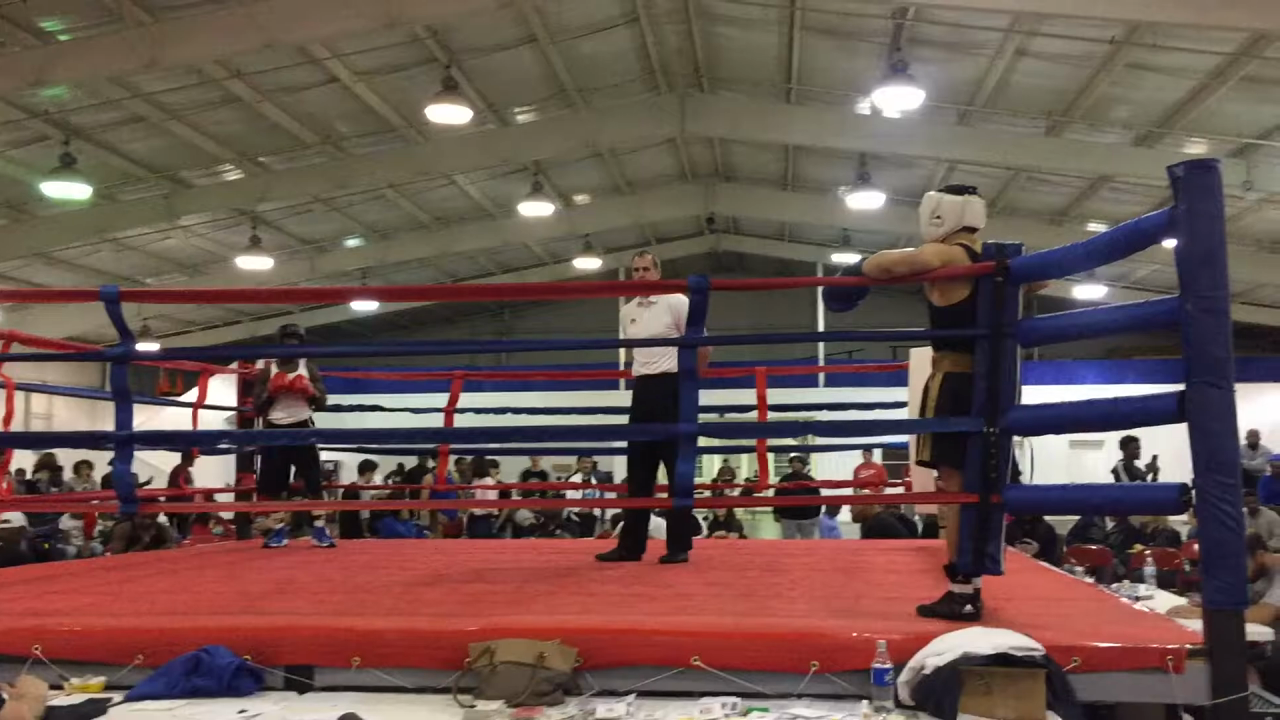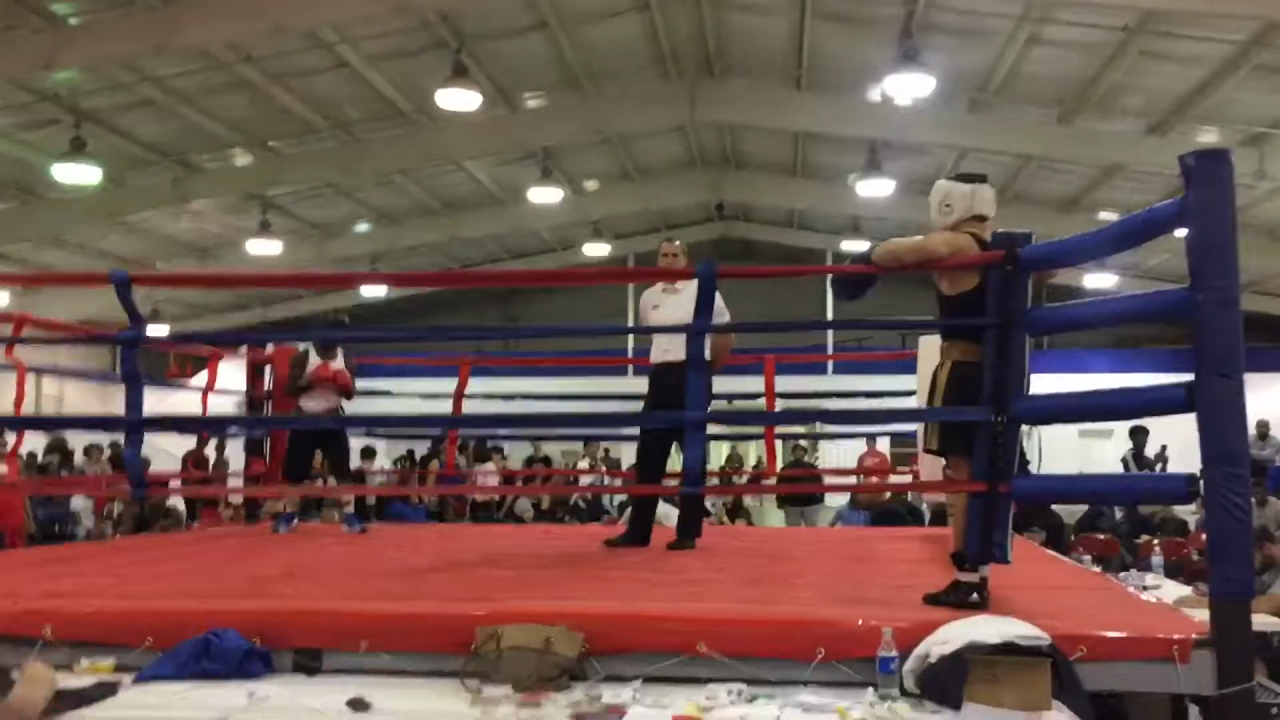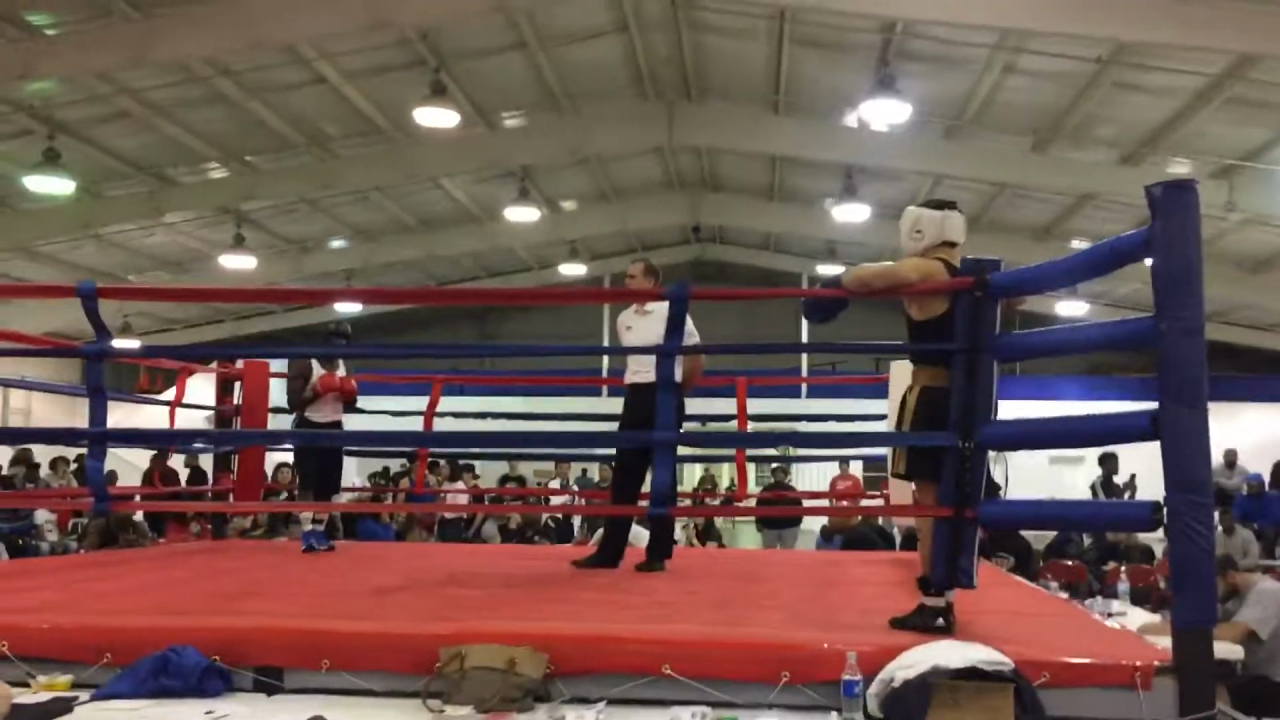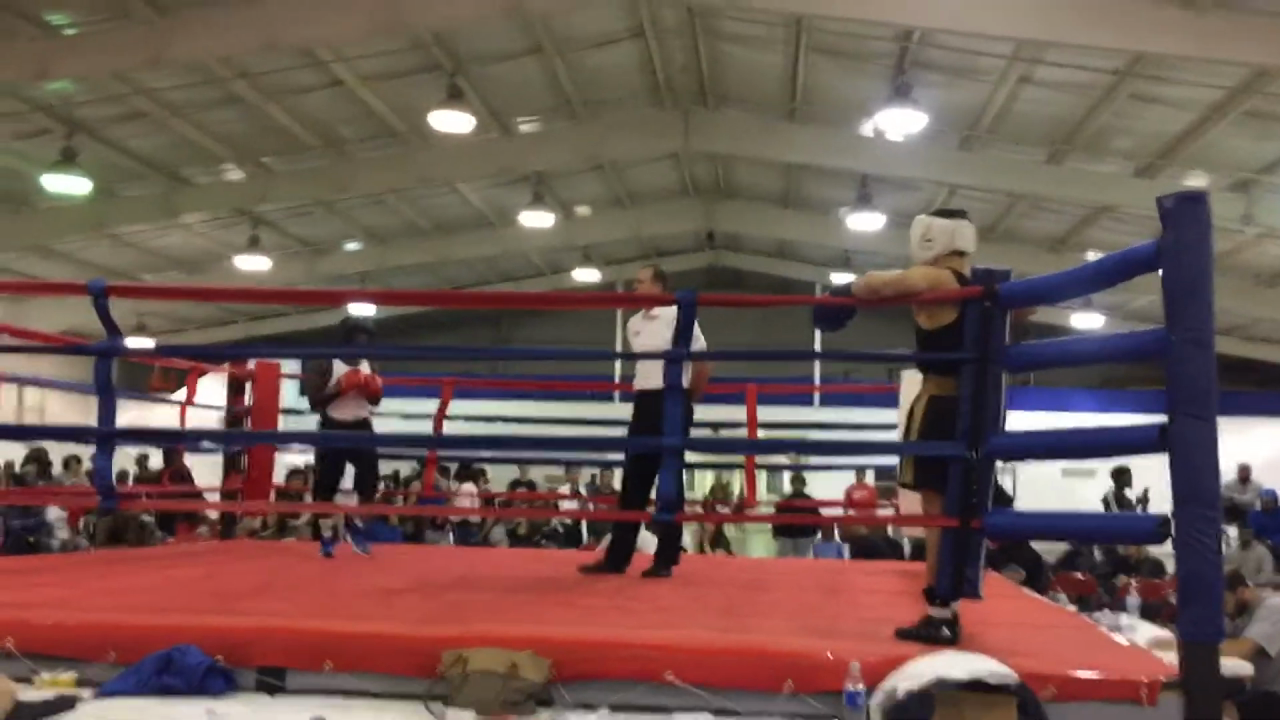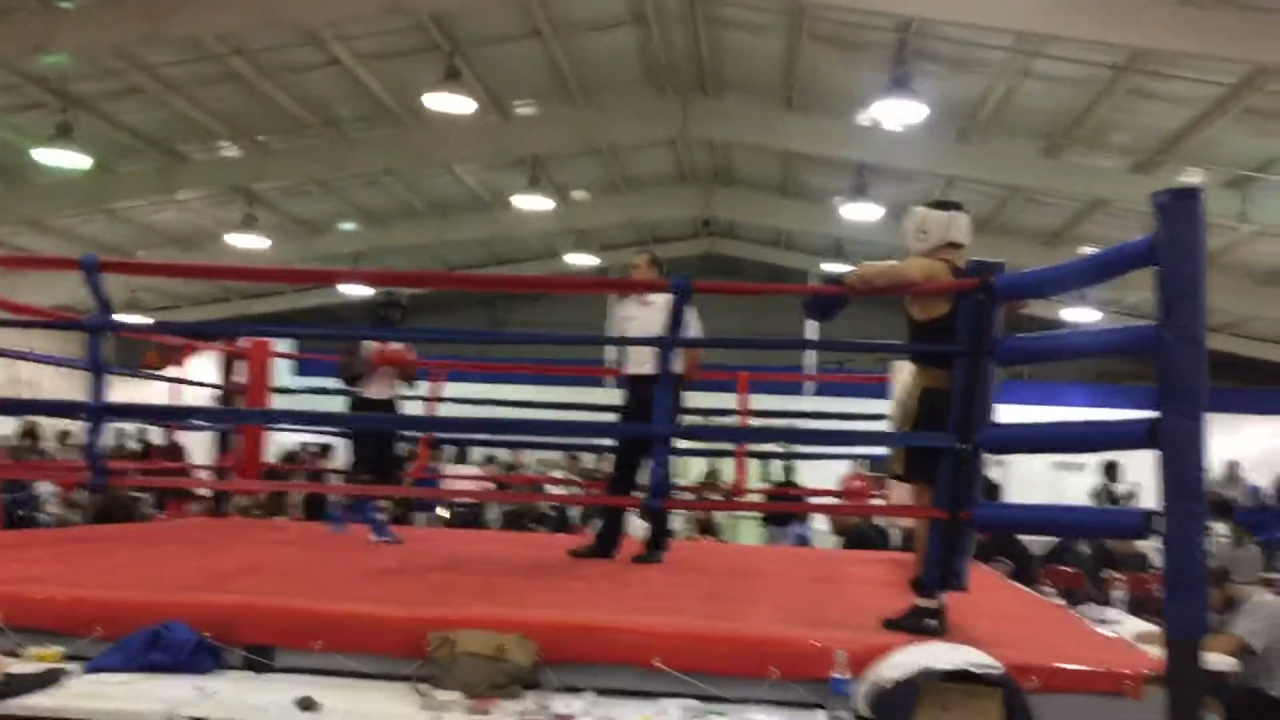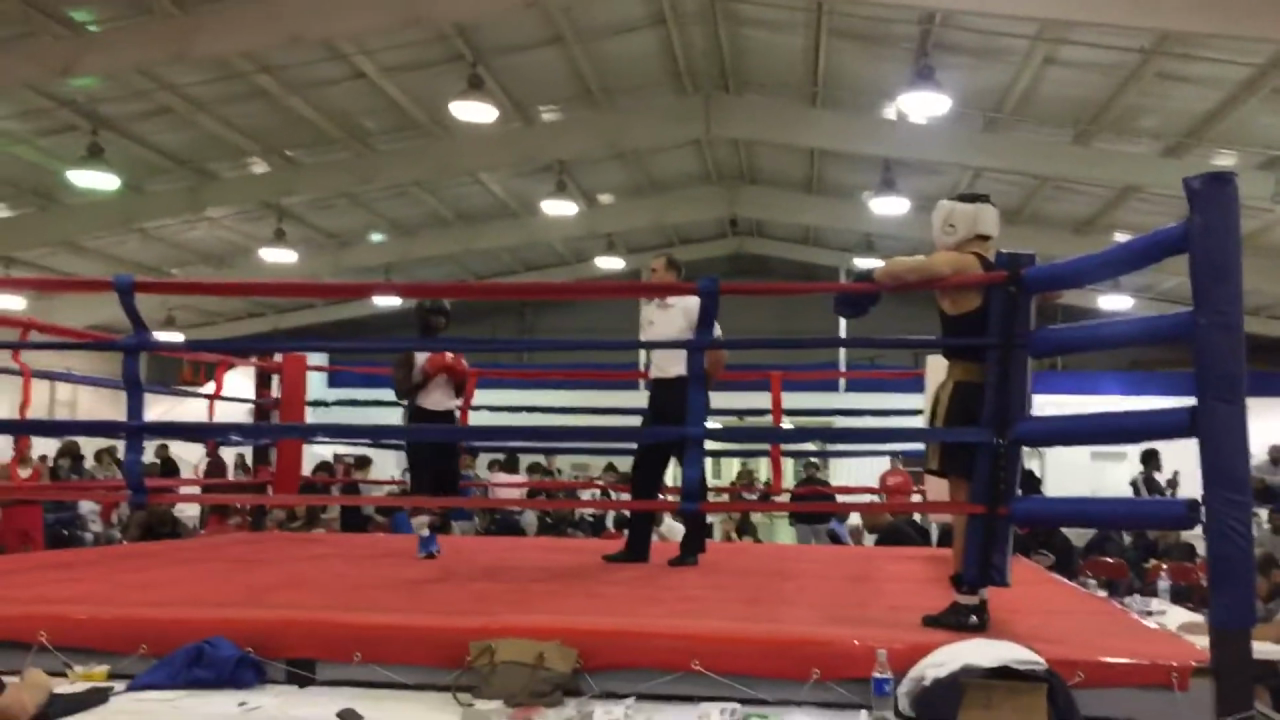
dt=0.5s
person 1, frame 1
left shoulder: (944, 257)
left elbow: (878, 266)
right elbow: (1038, 279)
left wrist: (854, 275)
left hip: (953, 382)
left knee: (953, 481)
left ankle: (962, 591)
right ankle: (971, 585)
person 1, frame 2
left shoulder: (952, 245)
left elbow: (886, 253)
left wrist: (864, 264)
left hip: (961, 370)
left knee: (960, 471)
right knee: (980, 471)
left ankle: (967, 580)
right ankle: (976, 575)
person 1, frame 3
left shoulder: (922, 271)
left elbow: (860, 278)
left wrist: (834, 287)
left hip: (930, 396)
left knee: (929, 495)
left ankle: (933, 603)
right ankle: (943, 599)
person 1, frame 4
left shoulder: (932, 280)
left elbow: (873, 285)
left wrist: (842, 295)
left hip: (939, 405)
left knee: (936, 505)
left ankle: (938, 615)
right ankle: (946, 609)
person 1, frame 5
left shoulder: (924, 272)
left elbow: (868, 276)
left wrist: (834, 288)
left hip: (931, 396)
left knee: (927, 497)
left ankle: (926, 605)
right ankle: (934, 600)
person 1, frame 6
left shoulder: (955, 265)
left elbow: (891, 273)
left wrist: (864, 282)
left hip: (964, 392)
left knee: (964, 495)
left ankle: (967, 603)
right ankle: (975, 597)
person 2, frame 1
left shoulder: (676, 302)
right shoulder: (626, 312)
left elbow: (702, 347)
right wrist: (642, 375)
left hip: (670, 389)
right hip: (642, 391)
left knee: (676, 466)
right knee: (638, 468)
left ankle: (679, 545)
right ankle: (631, 544)
person 2, frame 2
left shoulder: (702, 292)
right shoulder: (648, 297)
left elbow: (724, 336)
left wrist: (705, 369)
right wrist: (661, 362)
left hip: (690, 377)
right hip: (659, 377)
right knee: (649, 452)
left ankle: (688, 531)
right ankle: (638, 530)
person 2, frame 3
left shoulder: (672, 312)
right shoulder: (624, 318)
left elbow: (696, 358)
left wrist: (676, 391)
right wrist: (635, 385)
left hip: (663, 398)
right hip: (634, 398)
right knee: (624, 473)
left ankle: (658, 554)
right ankle: (609, 551)
person 2, frame 4
left shoulder: (679, 317)
right shoulder: (633, 323)
left elbow: (702, 364)
left wrist: (686, 398)
right wrist: (641, 391)
right hip: (644, 403)
right knee: (634, 478)
left ankle: (665, 559)
right ankle: (617, 556)
person 2, frame 5
left shoulder: (674, 304)
right shoulder: (625, 308)
left elbow: (694, 350)
left wrist: (676, 382)
right wrist: (631, 378)
left hip: (662, 389)
right hip: (636, 389)
right knee: (624, 462)
left ankle: (656, 544)
right ankle: (606, 540)
person 2, frame 6
left shoulder: (692, 305)
right shoulder: (647, 313)
left elbow: (717, 352)
right wrist: (657, 380)
left hip: (686, 392)
right hip: (659, 392)
right knee: (644, 467)
left ankle: (692, 548)
right ankle: (637, 546)
person 3, frame 1
left shoulder: (309, 370)
right shoulder: (266, 371)
left elbow: (322, 402)
right elbow: (257, 408)
left wrist: (309, 392)
right wrist: (270, 393)
left hip: (302, 428)
right hip: (275, 430)
left knee: (314, 482)
right knee: (273, 485)
left ankle: (320, 531)
right ankle: (278, 531)
person 3, frame 2
left shoulder: (345, 358)
right shoulder: (303, 356)
left elbow: (350, 393)
right elbow: (290, 390)
left wrist: (345, 383)
right wrist: (310, 381)
left hip: (331, 417)
right hip: (306, 417)
left knee: (342, 470)
right knee: (295, 472)
left ankle: (350, 518)
right ankle: (288, 515)
person 3, frame 3
left shoulder: (345, 368)
right shoulder: (304, 366)
left elbow: (349, 405)
right elbow: (293, 403)
left wrist: (351, 394)
right wrist: (316, 391)
left hip: (332, 429)
right hip: (308, 428)
left knee: (327, 486)
right knee: (307, 482)
left ankle: (319, 533)
right ankle: (307, 534)
person 3, frame 4
left shoulder: (368, 365)
right shoulder: (325, 364)
left elbow: (374, 401)
right elbow: (314, 401)
left wrist: (374, 391)
right wrist: (340, 388)
left hip: (361, 427)
right hip: (334, 428)
left knee: (369, 483)
right knee: (325, 488)
left ankle: (355, 529)
right ankle: (327, 539)
person 3, frame 5
left shoulder: (400, 345)
right shoulder: (360, 340)
left elbow: (409, 378)
right elbow: (347, 377)
left wrist: (405, 366)
right wrist: (372, 362)
left hip: (386, 408)
right hip: (364, 405)
left knee: (386, 468)
right knee: (364, 464)
left ankle: (379, 525)
right ankle: (349, 509)
person 3, frame 6
left shoulder: (451, 351)
right shoulder: (409, 351)
left elbow: (459, 393)
right elbow: (401, 392)
left wrist: (460, 376)
right wrist: (427, 372)
left hip: (447, 419)
right hip: (421, 419)
left knee: (448, 483)
right knee: (422, 482)
left ankle: (430, 527)
right ankle: (425, 539)
